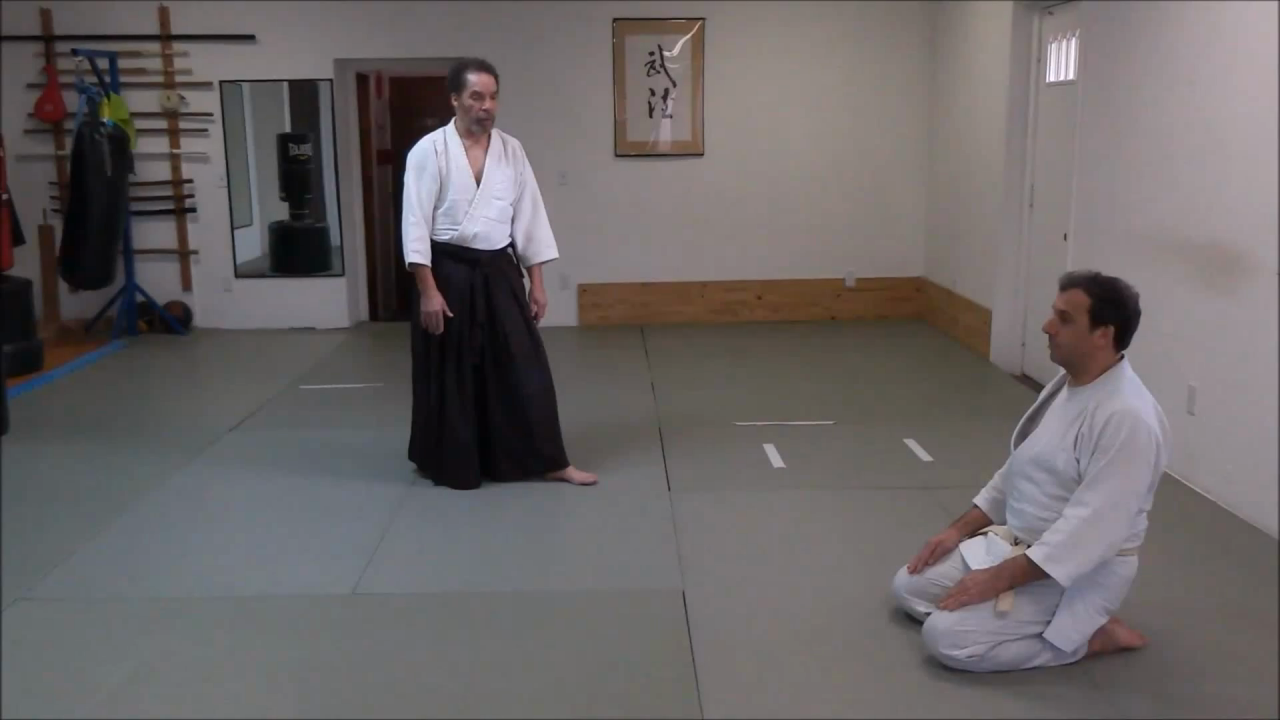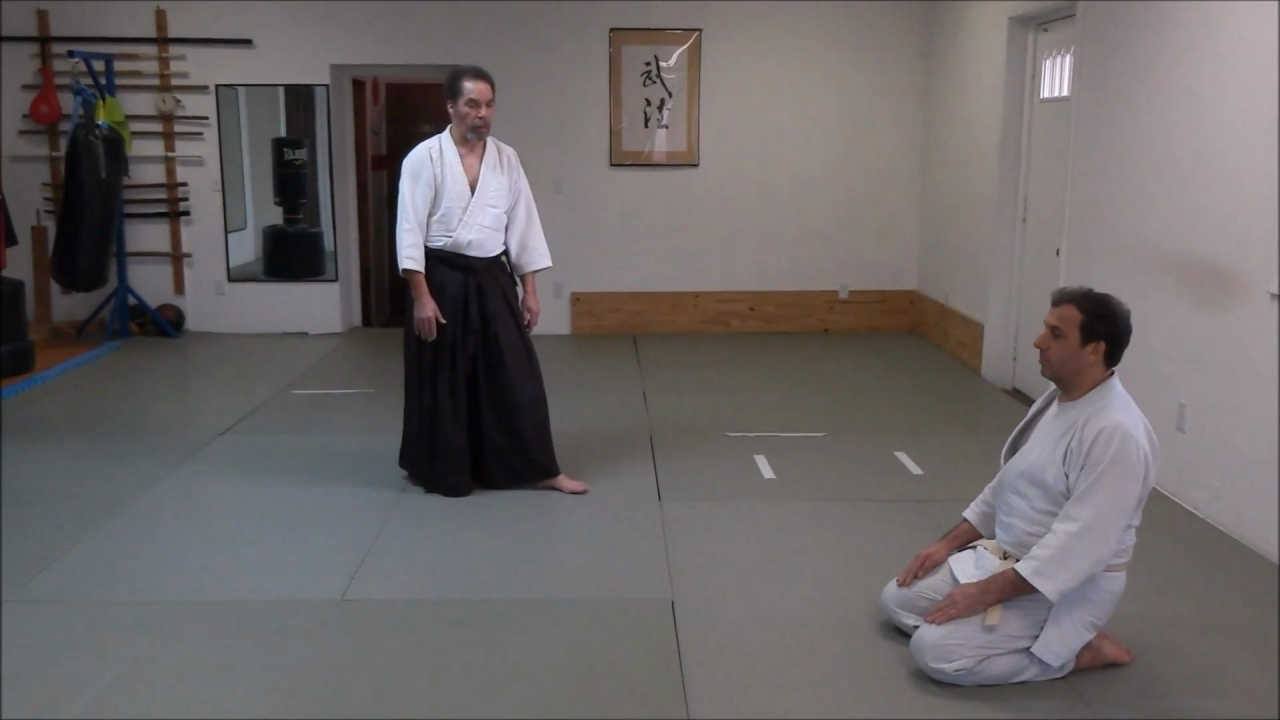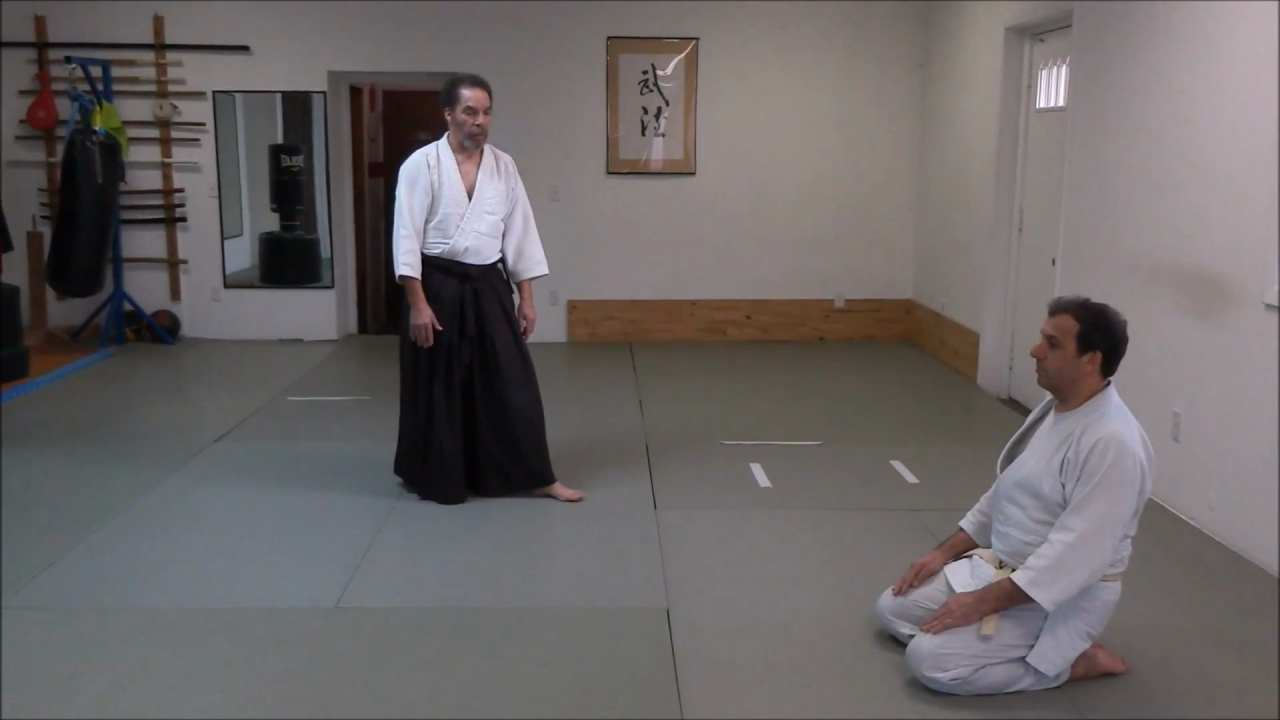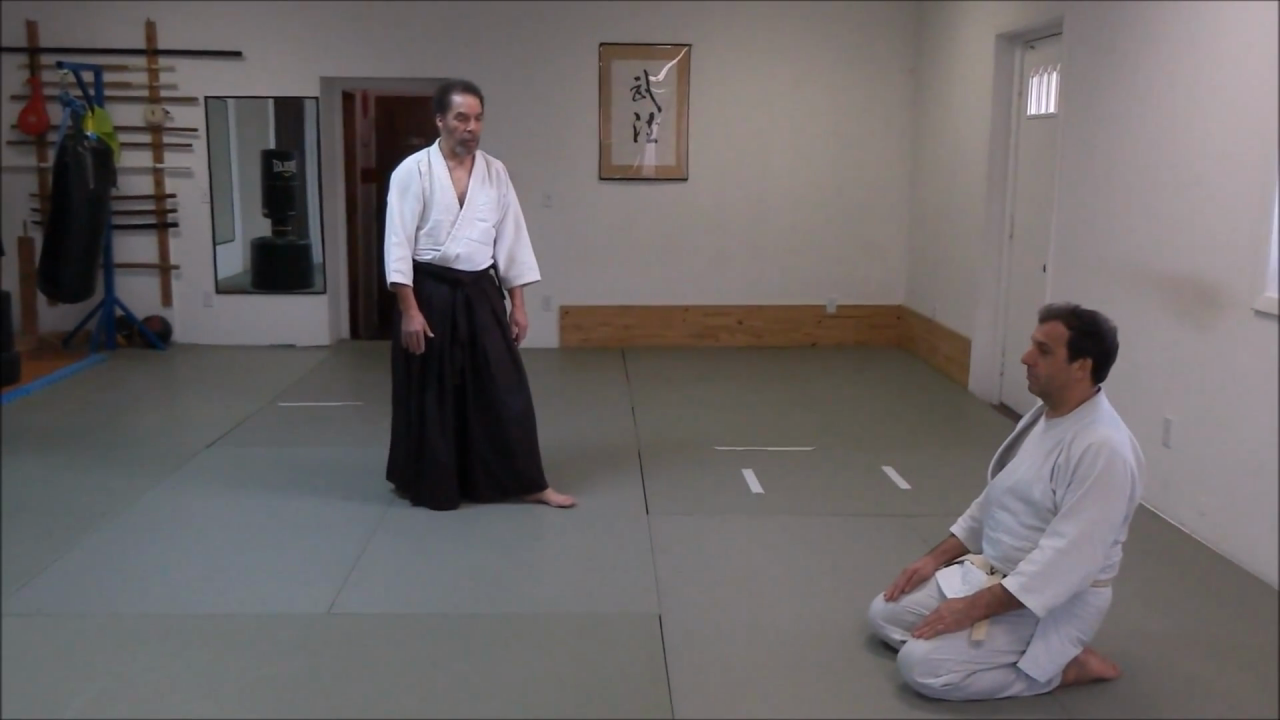
dt=1s
person 1, frame 1
left shoulder: (511, 149)
right shoulder: (429, 151)
left elbow: (529, 216)
right elbow: (416, 223)
left wrist: (536, 281)
right wrist: (428, 290)
left hip: (499, 273)
right hip: (448, 274)
left knee: (524, 369)
right knee: (449, 376)
left ankle: (549, 461)
right ankle: (450, 463)
person 1, frame 2
left shoulder: (506, 158)
right shoulder: (425, 157)
left elbow: (522, 225)
right elbow: (410, 229)
left wrist: (529, 290)
right wrist: (421, 297)
left hip: (492, 280)
right hip: (442, 281)
left knee: (517, 377)
right knee: (442, 383)
left ankle: (541, 469)
right ankle: (441, 470)
person 1, frame 3
left shoulder: (503, 165)
right shoulder: (422, 164)
left elbow: (519, 232)
right elbow: (407, 236)
left wrist: (526, 297)
right wrist: (417, 303)
left hip: (489, 288)
right hip: (438, 288)
left knee: (513, 384)
right knee: (437, 390)
left ankle: (537, 477)
right ankle: (436, 477)
person 1, frame 4
left shoulder: (495, 172)
right shoulder: (414, 171)
left elbow: (511, 239)
right elbow: (398, 243)
left wrist: (517, 303)
right wrist: (409, 310)
left hip: (481, 294)
right hip: (430, 295)
left knee: (505, 391)
right knee: (429, 396)
left ankle: (529, 483)
right ankle: (429, 484)
person 2, frame 1
left shoulder: (1127, 418)
right shoulder: (1067, 383)
left elbow: (1091, 530)
right elbow: (1019, 469)
left wrist: (999, 579)
right wrist: (959, 530)
left hip: (1078, 571)
left knee: (948, 637)
right knee: (911, 588)
left ankle: (1091, 634)
right ankle: (1074, 624)
person 2, frame 2
left shoulder: (1115, 434)
right shoulder: (1057, 399)
left elbow: (1080, 545)
right elbow: (1009, 483)
left wrist: (987, 593)
right wrist: (948, 543)
left hip: (1065, 586)
left knee: (936, 651)
right knee: (899, 600)
left ankle: (1079, 649)
right ankle: (1064, 639)
person 2, frame 3
left shoulder: (1112, 443)
right shoulder: (1053, 409)
left elbow: (1077, 555)
right elbow: (1005, 493)
left wrist: (982, 603)
right wrist: (944, 553)
left hip: (1061, 595)
left knee: (931, 659)
right knee: (894, 609)
left ankle: (1075, 659)
right ankle: (1060, 649)
person 2, frame 4
left shoulder: (1102, 449)
right shoulder: (1044, 415)
left elbow: (1067, 560)
right elbow: (996, 498)
left wrist: (974, 609)
right wrist: (936, 557)
left hip: (1052, 601)
left knee: (923, 666)
right knee: (886, 614)
left ankle: (1065, 664)
